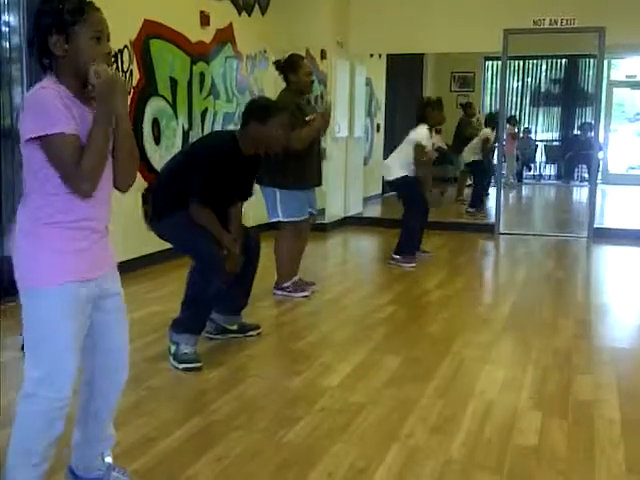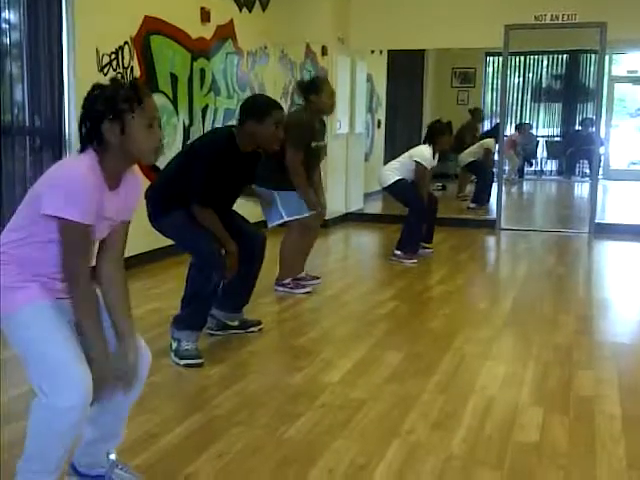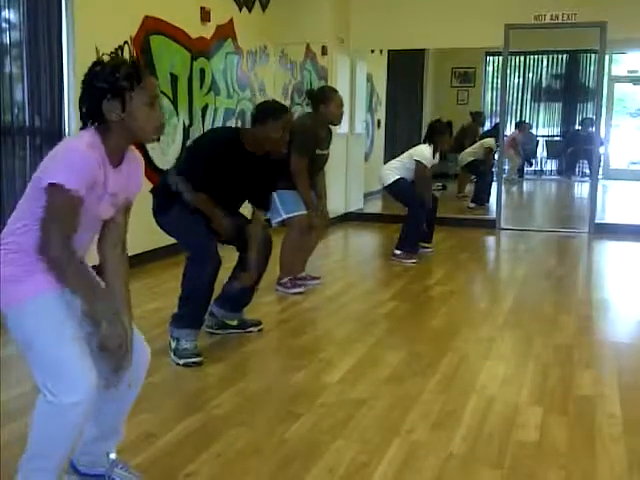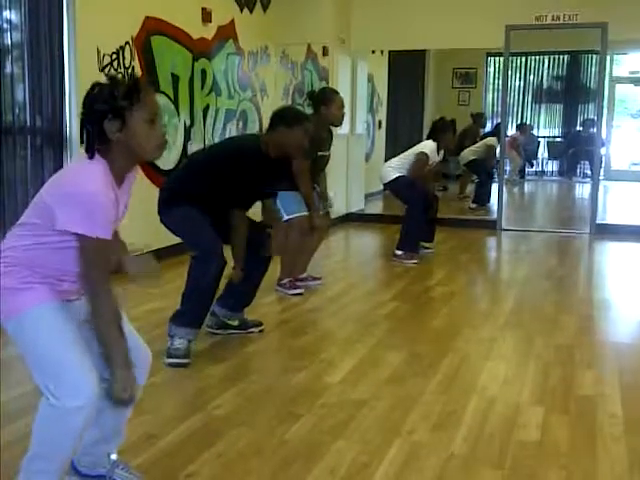
dt=0.3s
person 1, frame 1
left shoulder: (97, 100)
right shoulder: (44, 100)
left elbow: (124, 179)
right elbow: (82, 181)
left wrist: (118, 108)
right wrist: (104, 110)
left hip: (97, 261)
right hip: (53, 265)
left knee: (111, 366)
right knee: (53, 383)
person 1, frame 2
left shoulder: (130, 183)
right shoulder: (76, 180)
left elbow: (109, 264)
right elbow: (76, 275)
left wrist: (125, 340)
right wrist: (99, 354)
left hip: (69, 288)
left knee: (133, 363)
right knee: (71, 388)
person 1, frame 3
left shoulder: (131, 164)
right shoulder: (78, 156)
left elbow: (113, 244)
right elbow: (53, 246)
left wrist: (122, 318)
right wrist: (105, 313)
left hip: (69, 271)
left knee: (131, 355)
right knee: (75, 384)
person 1, frame 4
left shoulder: (122, 173)
right shoulder: (91, 188)
right elbow: (98, 290)
left wrist: (124, 254)
right wrist: (119, 369)
left hip: (69, 285)
left knee: (137, 361)
right knee: (78, 390)
person 2, frame 1
left shoulder: (251, 158)
right shoulder: (216, 151)
left elbow: (235, 203)
right elbow: (198, 207)
left wrist: (236, 247)
right wrist: (229, 245)
left hip: (205, 207)
right hip: (167, 208)
left knee: (249, 245)
right knee: (211, 259)
left ankle: (223, 318)
right ankle: (182, 338)
person 2, frame 2
left shoulder: (252, 151)
right shoulder: (214, 148)
left elbow: (237, 186)
right elbow: (200, 207)
left wrist: (256, 193)
right wrist: (229, 244)
left hip: (210, 204)
right hip: (169, 206)
left knee: (253, 241)
right knee: (210, 255)
left ankle: (224, 315)
right ankle: (184, 334)
person 2, frame 3
left shoulder: (267, 164)
right shoulder: (219, 142)
left elbow: (258, 215)
right elbow: (177, 180)
left wrist: (251, 267)
right wrist: (216, 215)
left hip: (218, 208)
right hip: (174, 203)
left knee: (261, 244)
right knee: (205, 252)
left ankle: (224, 314)
right ankle: (183, 333)
person 2, frame 4
left shoulder: (276, 161)
right shoulder: (249, 154)
left elbow: (267, 203)
right elbow: (238, 213)
left wrist: (272, 225)
right wrist: (238, 264)
left hip: (214, 204)
right hip: (179, 201)
left knee: (262, 243)
right knee: (211, 252)
left ankle: (225, 314)
right ankle: (181, 333)
person 3, frame 1
left shoulder: (304, 101)
right shoulder: (286, 103)
left elbow: (314, 137)
right elbow: (296, 141)
left wrist: (323, 120)
right wrist: (318, 122)
left hip: (301, 177)
right hip: (283, 178)
left knee: (304, 225)
right knee: (290, 227)
left ankle: (293, 277)
right ankle: (282, 283)
person 3, frame 2
left shoulder: (319, 123)
right shoulder: (300, 122)
left elbow: (313, 164)
right elbow: (293, 163)
left wrist: (319, 195)
right wrist: (307, 197)
left hip: (295, 180)
right hip: (275, 180)
left knee: (314, 220)
right knee: (298, 225)
left ankle: (297, 273)
right ankle: (283, 280)
person 3, frame 3
left shoulder: (325, 131)
right shoulder: (306, 128)
left elbow: (318, 169)
right elbow: (298, 169)
left wrist: (322, 201)
right wrist: (310, 205)
left hip: (296, 181)
right hip: (276, 180)
left knee: (319, 221)
right knee: (299, 223)
left ankle: (298, 272)
right ankle: (284, 279)
person 3, frame 4
left shoulder: (325, 132)
left elbow: (318, 168)
left wrist: (323, 197)
right wrist: (310, 206)
left hip: (297, 183)
right hip: (278, 182)
left knee: (321, 223)
right knee: (299, 224)
left ankle: (299, 273)
right ankle: (284, 280)
person 4, frame 1
left shoulder: (429, 133)
right shoulder: (422, 134)
left elbow: (424, 164)
right elbow: (420, 166)
left wrist: (428, 185)
right wrist: (426, 188)
left hip: (405, 172)
right hip: (396, 172)
left knee: (421, 206)
right knee: (416, 207)
left ankle: (412, 248)
right ankle: (400, 255)
person 4, frame 2
left shoulder: (434, 154)
right shoulder: (424, 154)
left elbow: (426, 185)
right elbow: (421, 186)
left wrist: (428, 203)
right wrist: (423, 214)
left hip: (403, 178)
right hip: (391, 177)
left knee: (431, 202)
right knee: (418, 205)
left ankle: (420, 242)
right ankle: (402, 251)
person 4, frame 3
left shoulder: (435, 153)
right shoulder: (425, 153)
left elbow: (427, 182)
right elbow: (419, 184)
left wrist: (428, 202)
right wrist: (424, 207)
left hip: (404, 177)
right hip: (391, 176)
left knee: (431, 202)
right knee: (417, 204)
left ankle: (421, 241)
right ankle: (402, 250)
person 4, frame 4
left shoulder: (439, 151)
right shoulder: (429, 148)
left elbow: (428, 177)
right elbow: (413, 173)
right wrist: (426, 187)
left hip: (405, 175)
right hip: (392, 174)
left knee: (430, 201)
right knee: (416, 203)
left ankle: (421, 242)
right ankle: (403, 251)
